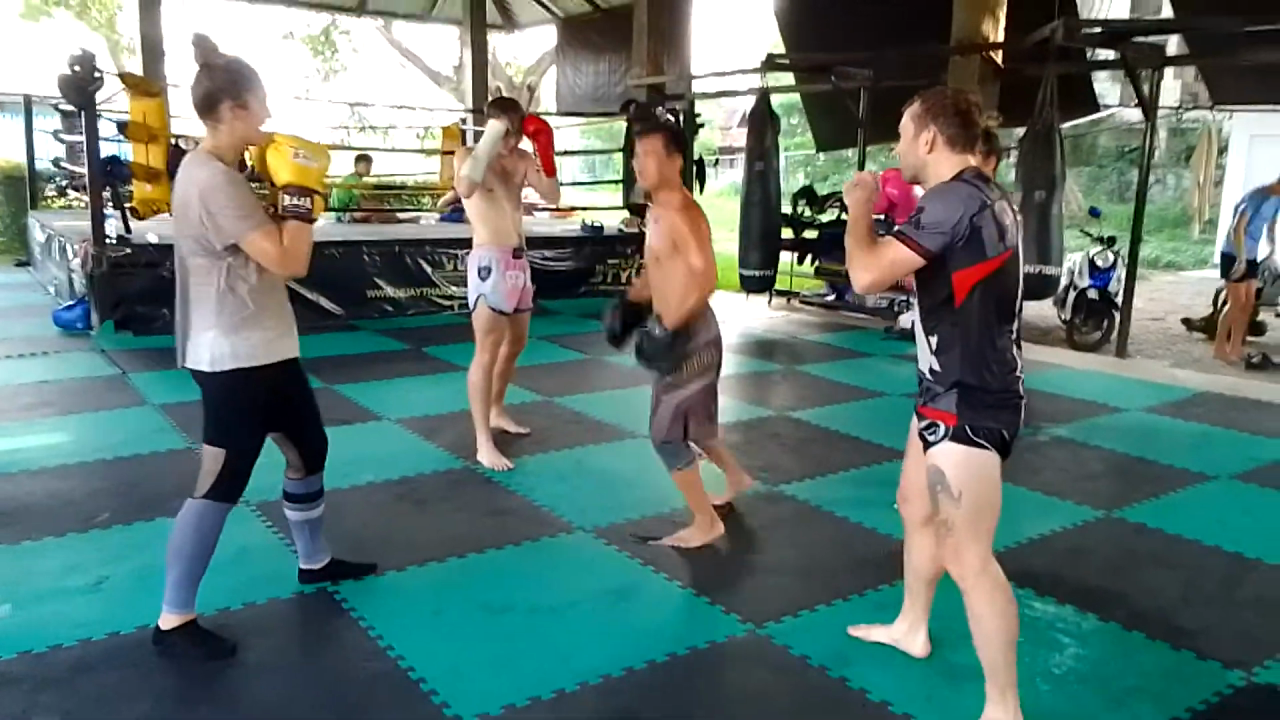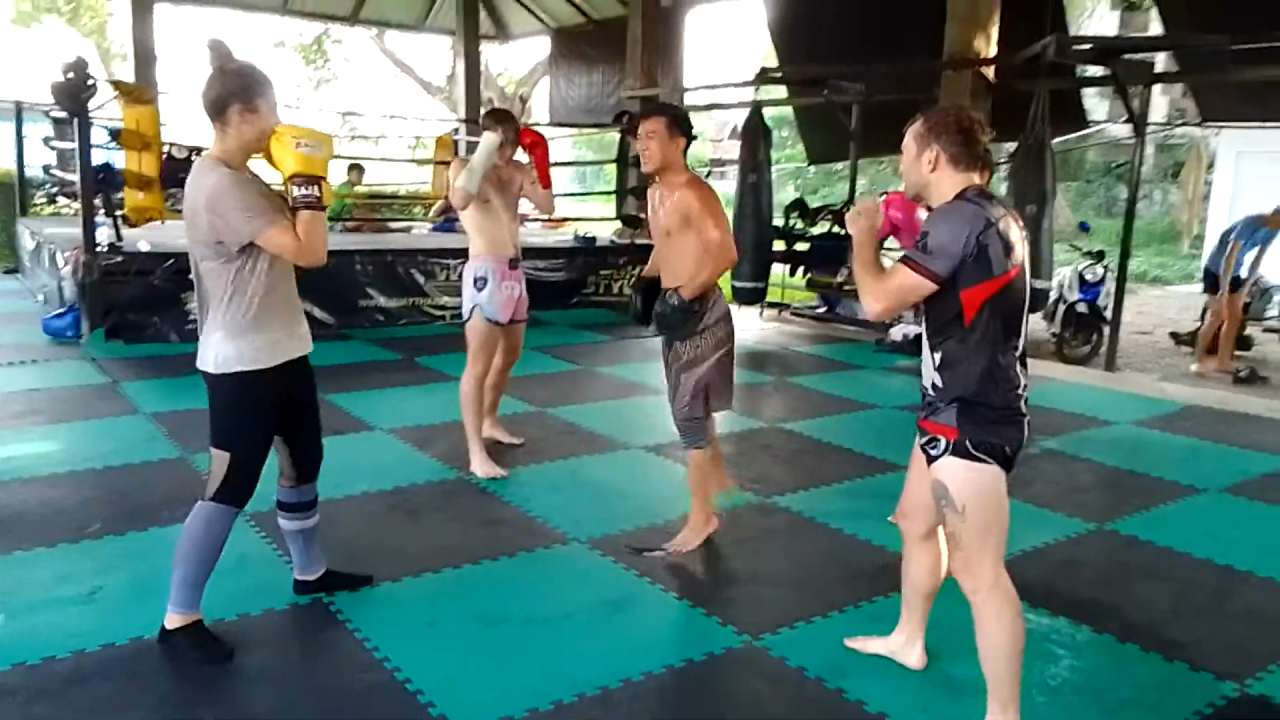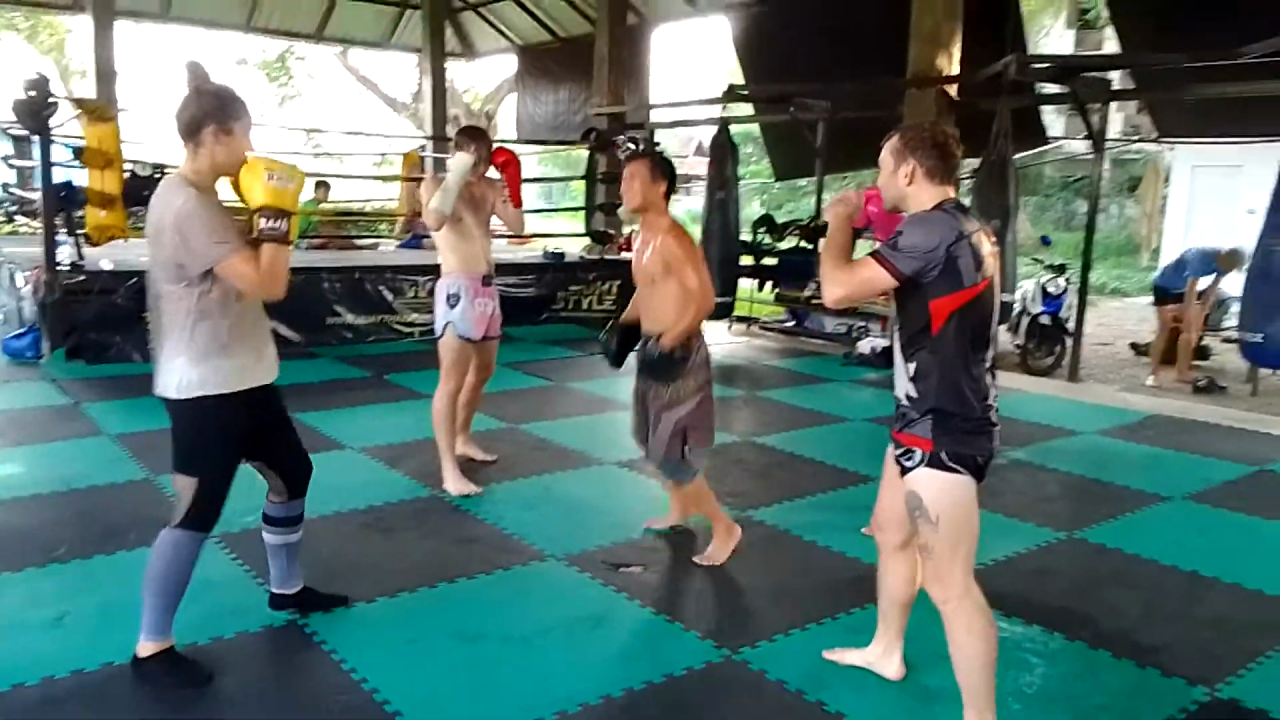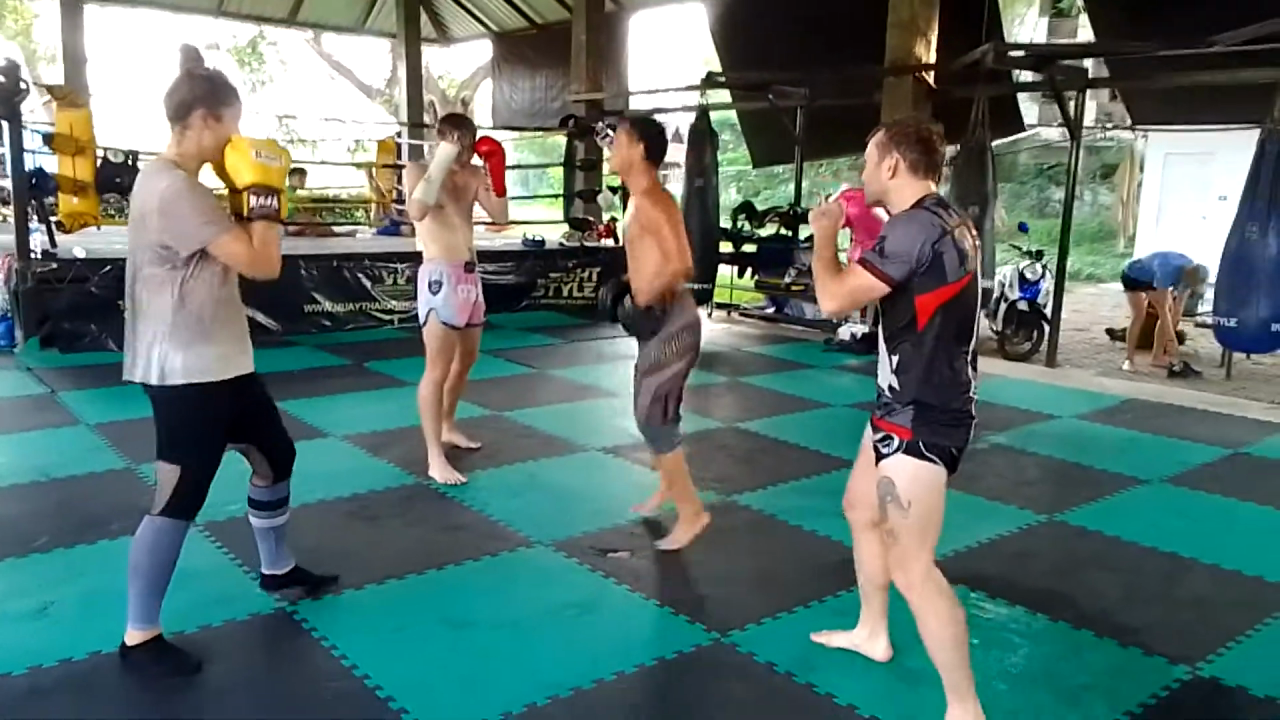
dt=0.2s
person 1, frame 1
left shoulder: (218, 171)
right shoulder: (212, 182)
left elbow: (270, 241)
right elbow: (290, 261)
left wrist: (287, 189)
right wrist: (300, 189)
left hip: (268, 348)
right hip: (234, 358)
left knee: (308, 450)
right knee: (220, 487)
left ankle: (315, 561)
right ankle: (174, 620)
person 1, frame 2
left shoulder: (234, 176)
right shoulder: (220, 186)
left elbow: (283, 240)
right elbow: (310, 252)
left wrist: (296, 179)
right wrist: (308, 179)
left hip: (279, 350)
right hip: (245, 362)
left knee: (304, 460)
right knee: (229, 490)
left ankle: (309, 572)
right ankle: (179, 620)
person 1, frame 3
left shoulder: (196, 199)
right shoulder: (186, 207)
left elbow: (245, 271)
right elbow: (269, 285)
left wrist: (260, 210)
right wrist: (274, 210)
left hip: (241, 375)
right hip: (206, 386)
left knee: (291, 473)
right knee: (197, 514)
left ankle: (287, 586)
right ankle: (151, 647)
person 1, frame 4
left shoulder: (176, 181)
right shoulder: (173, 190)
left elbow: (232, 250)
right elbow: (261, 263)
left wrist: (245, 194)
right wrist: (263, 188)
left hip: (220, 362)
right hip: (187, 372)
left knee: (276, 456)
right knee: (179, 502)
left ankle: (278, 569)
right ankle: (139, 636)
person 2, frame 1
left shoulder: (953, 199)
right shoulder: (981, 197)
left elbow: (868, 275)
left wrist: (860, 209)
right wrist: (898, 214)
left hip: (970, 404)
right hip: (952, 392)
left knee: (967, 556)
right knee: (917, 510)
right ankle: (911, 628)
person 2, frame 2
left shoulder: (960, 219)
right shoulder: (990, 216)
left elbow: (878, 302)
left wrist: (864, 236)
left hip: (972, 421)
right hip: (954, 409)
left knee: (979, 572)
right knee: (916, 523)
right ankle: (908, 641)
person 2, frame 3
left shoulder: (932, 229)
right shoulder: (961, 228)
left elbow: (837, 290)
left wrist: (839, 226)
right wrist: (883, 232)
left hip: (944, 431)
right hip: (928, 418)
left knee: (949, 581)
right knee: (891, 532)
right ankle: (887, 652)
person 2, frame 4
left shoulder: (916, 227)
right shoulder: (942, 221)
left elbow: (832, 299)
left wrist: (826, 233)
left hip: (922, 420)
right hip: (905, 406)
left knee: (913, 567)
right knee: (863, 512)
right ankle: (872, 633)
person 3, frame 1
left shoulder: (683, 215)
right shoulder: (656, 212)
left elbow: (706, 281)
left wrist: (665, 328)
right wrist: (628, 303)
left hip: (690, 335)
right hip: (672, 330)
left knee: (666, 433)
right knee: (689, 422)
left ankle: (706, 522)
right ankle: (736, 478)
person 3, frame 2
left shoulder: (693, 193)
right shoulder: (656, 193)
left elbow: (725, 252)
left wrist: (685, 296)
right wrist: (644, 283)
left hip: (698, 312)
right hip: (675, 308)
left knee: (689, 412)
right knee: (690, 406)
left ankle: (700, 517)
right ankle: (716, 476)
person 3, frame 3
left shoulder: (673, 239)
right shoulder: (640, 236)
left elbow: (704, 300)
left wrist: (666, 345)
right wrist: (623, 325)
left hip: (679, 355)
right hip: (657, 350)
left knee: (668, 450)
right knee: (650, 439)
left ankle: (724, 528)
right ankle: (681, 508)
person 3, frame 4
left shoulder: (651, 201)
right shoulder: (643, 198)
left elbow: (680, 264)
left wrist: (638, 303)
right wrist: (626, 291)
left hip: (668, 318)
right hip: (662, 315)
left knee: (653, 416)
right knee: (656, 408)
left ankle: (691, 512)
right ankle: (669, 486)
person 4, frame 1
left shoulder: (522, 158)
right shoulder: (468, 155)
left elbow: (552, 195)
right elbow: (465, 188)
left wrist: (545, 151)
right wrist: (488, 141)
left hip: (519, 259)
right hip: (490, 260)
left knee: (515, 344)
right knee: (487, 352)
left ankle: (496, 411)
right ankle: (484, 444)
person 4, frame 2
left shoulder: (518, 170)
right shoulder: (464, 167)
left elbow: (547, 208)
right elbow: (460, 200)
left wrist: (541, 165)
right wrist: (483, 154)
left hip: (514, 270)
right hip: (485, 272)
left knee: (509, 355)
right knee: (479, 363)
left ankle: (489, 422)
right ankle: (476, 454)
person 4, frame 3
left shoulder: (491, 187)
right shoulder: (436, 184)
left elbow: (517, 227)
right elbow: (435, 222)
left wrist: (513, 184)
right wrist: (457, 174)
left hip: (487, 287)
right hip: (458, 289)
left knee: (482, 372)
right knee: (452, 380)
left ankle: (463, 440)
right ankle: (450, 471)
person 4, frame 4
left shoulder: (474, 174)
right shoulder: (419, 171)
left elbow: (500, 217)
right elbow: (417, 211)
left wrist: (497, 174)
right wrist: (440, 164)
left hip: (470, 274)
right hip: (440, 275)
left knee: (466, 359)
right knee: (438, 368)
left ankle: (448, 427)
right ankle: (435, 459)
